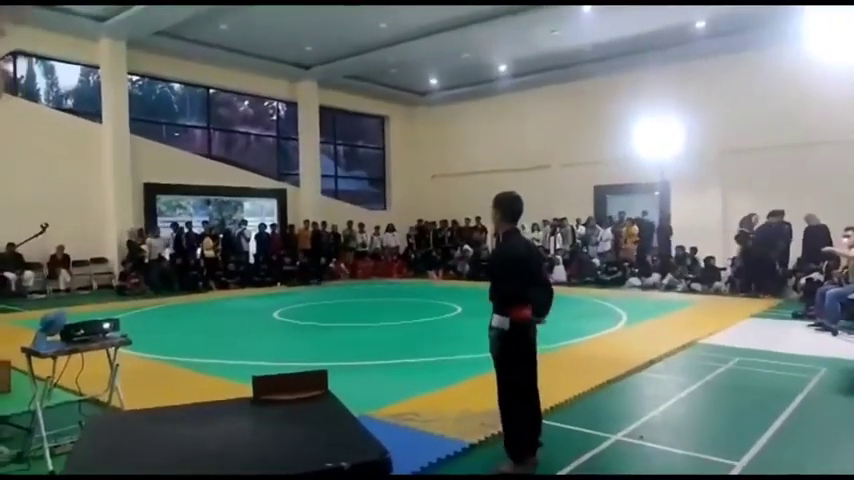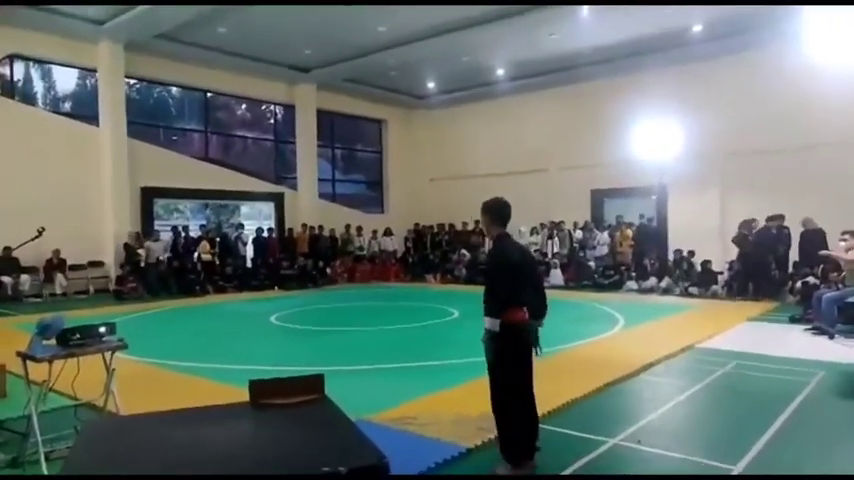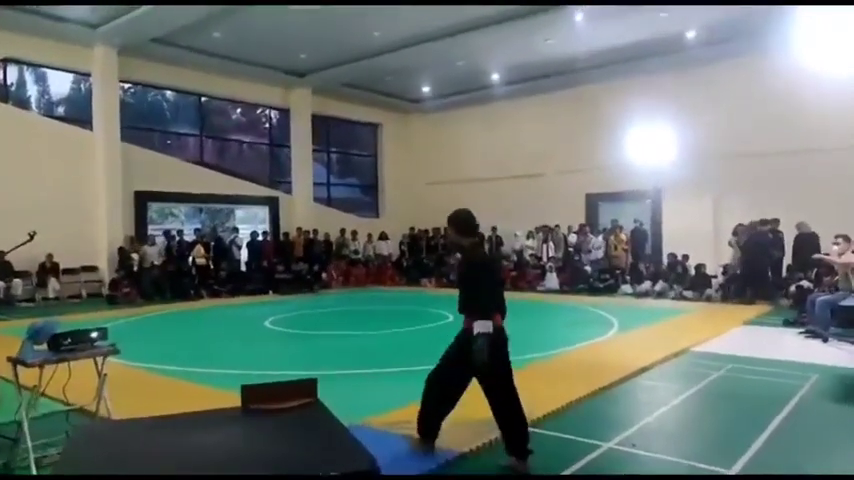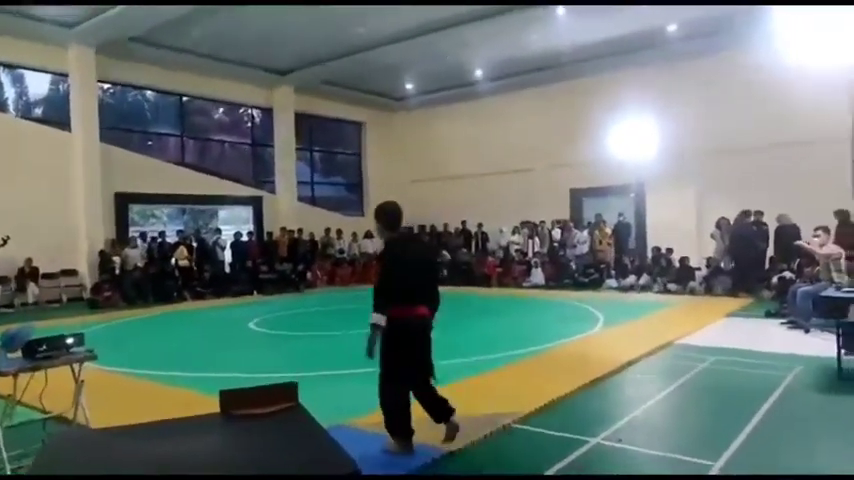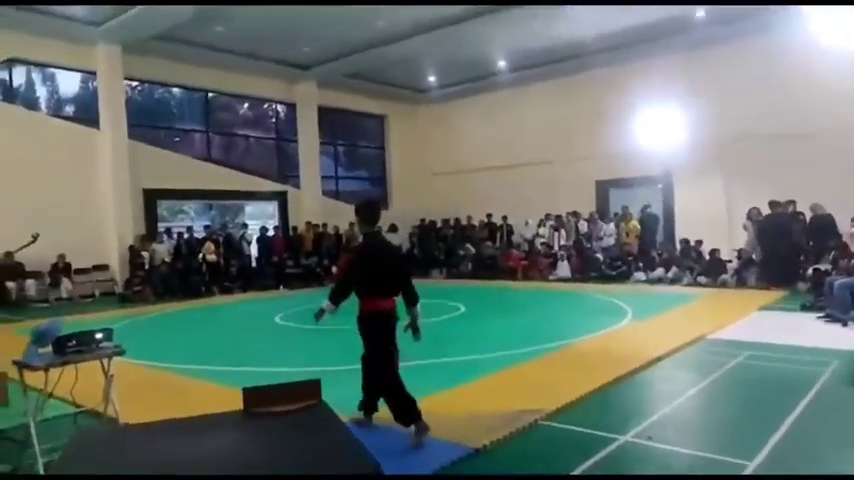
dt=0.4s
person 1, frame 1
left shoulder: (504, 251)
right shoulder: (528, 248)
left elbow: (503, 296)
right elbow: (545, 289)
left wrist: (496, 331)
left hip: (510, 328)
right hip: (526, 325)
left knee: (511, 393)
right knee: (526, 389)
left ankle: (520, 458)
right ankle: (529, 450)
person 1, frame 2
left shoulder: (497, 254)
right shoulder: (521, 251)
left elbow: (495, 299)
right elbow: (536, 291)
left wrist: (489, 334)
right wrist: (534, 325)
left hip: (504, 331)
right hip: (522, 328)
left knee: (503, 397)
right knee: (521, 392)
left ankle: (517, 461)
right ankle: (526, 454)
person 1, frame 3
left shoulder: (474, 260)
right shoulder: (486, 258)
left elbow: (480, 301)
left wrist: (481, 336)
left hip: (478, 334)
right hip: (494, 332)
left knee: (440, 384)
right knee: (504, 395)
left ankle: (426, 437)
right ankle: (520, 456)
person 1, frame 4
left shoulder: (389, 255)
right shoulder: (419, 248)
left elbow: (383, 293)
right elbow: (431, 287)
left wrist: (375, 328)
right wrist: (428, 316)
left hip: (398, 323)
right hip: (421, 320)
left knee: (393, 383)
right knee: (419, 378)
left ankle: (402, 439)
right ankle: (446, 418)
person 1, frame 5
left shoulder: (362, 250)
right shoulder: (391, 249)
left elbow: (345, 282)
right elbow: (407, 285)
left wrist: (326, 307)
right wrist: (413, 317)
left hip: (371, 315)
right hip: (388, 313)
left knee: (382, 371)
right knee: (374, 364)
left ankle: (415, 420)
right ankle: (368, 413)
